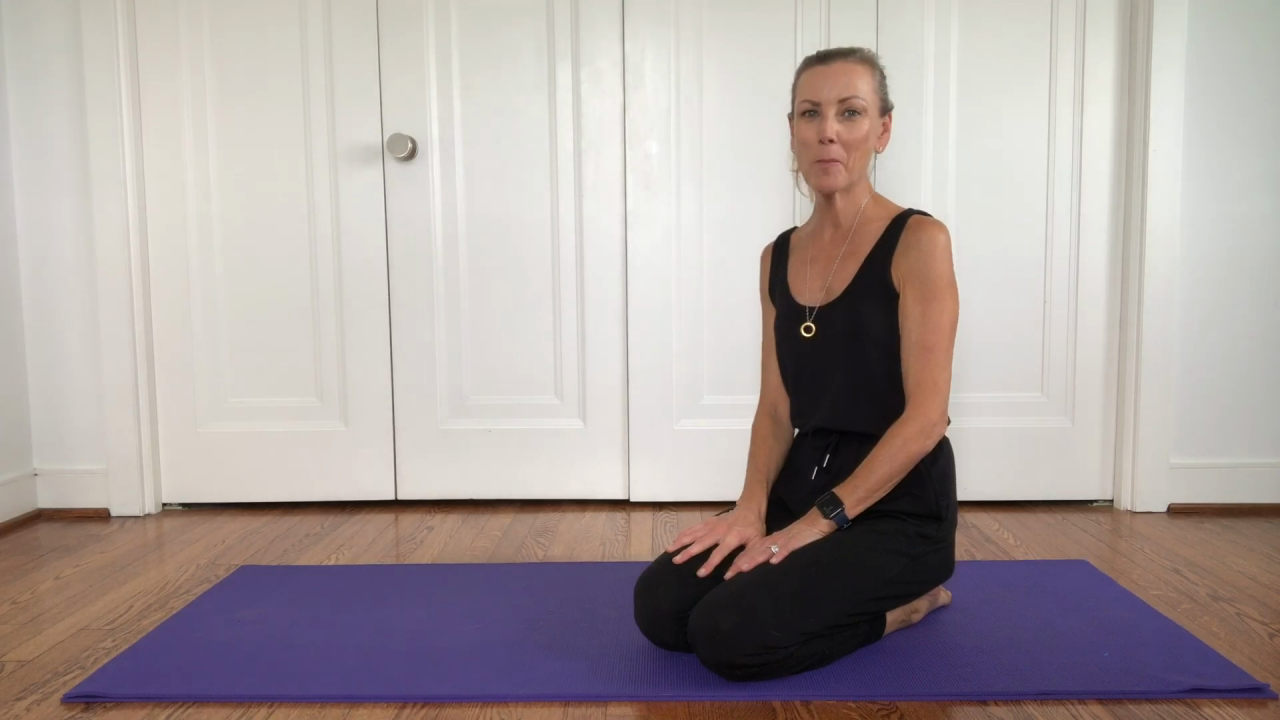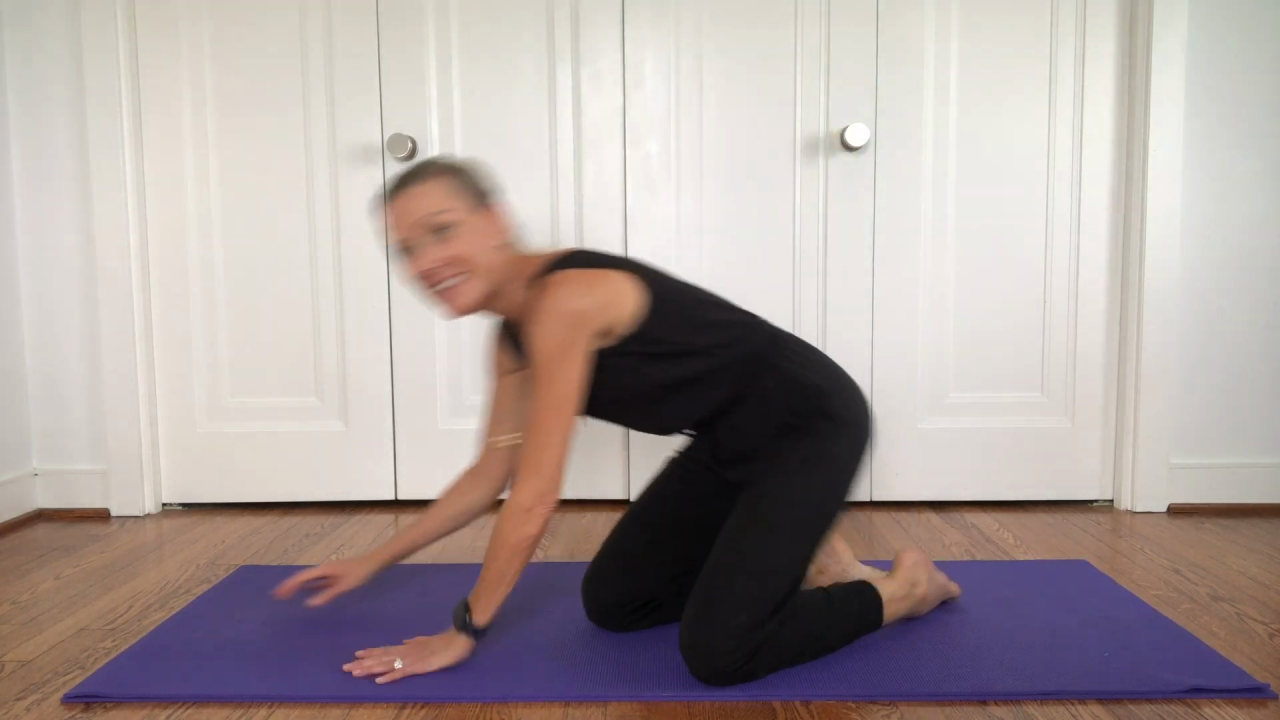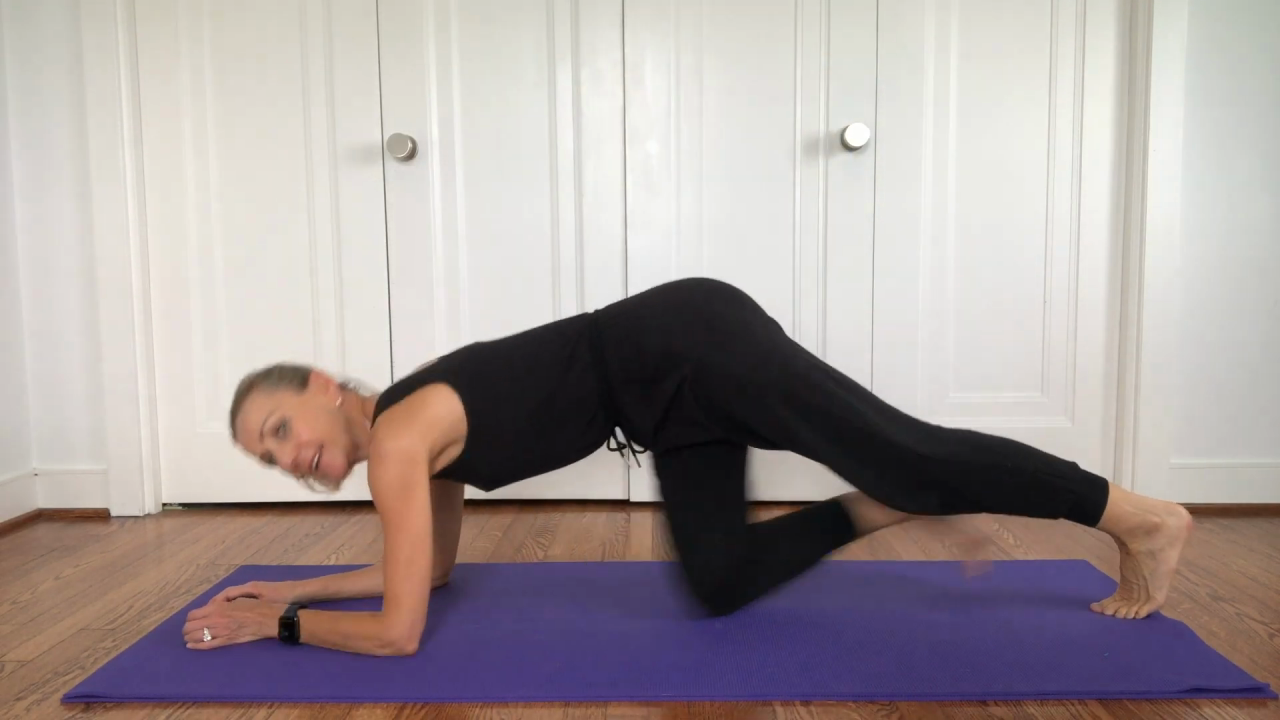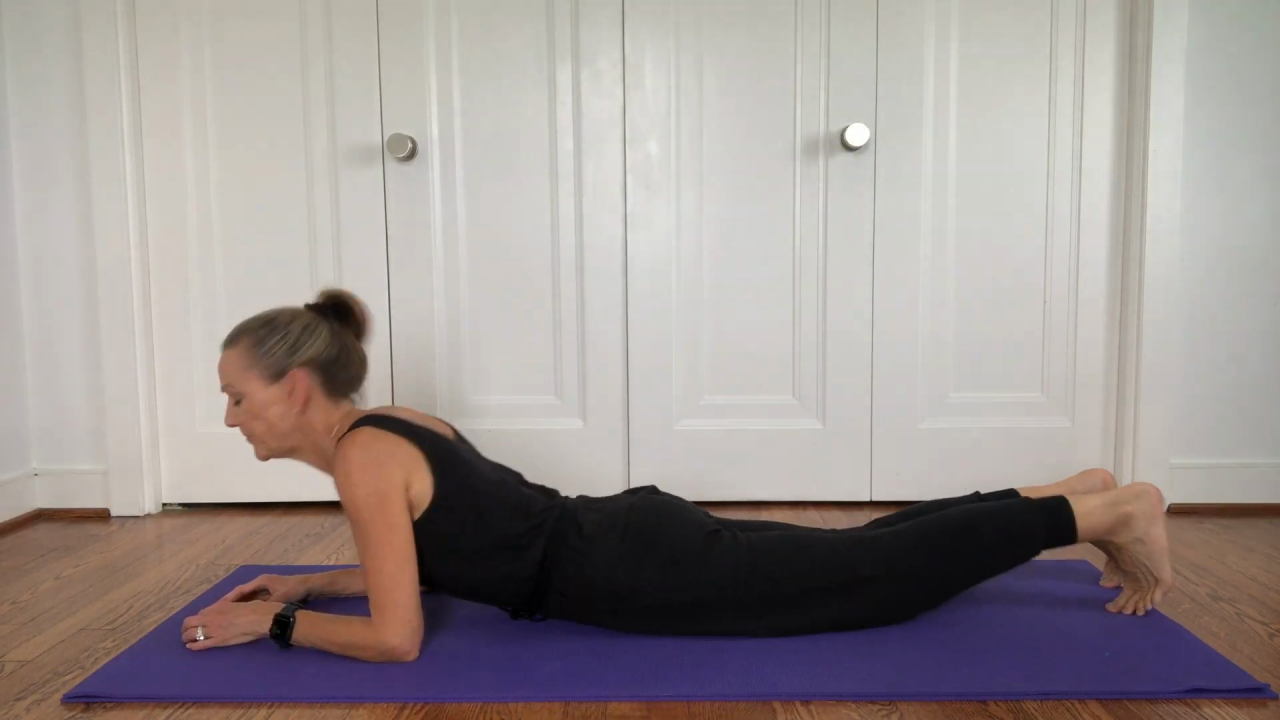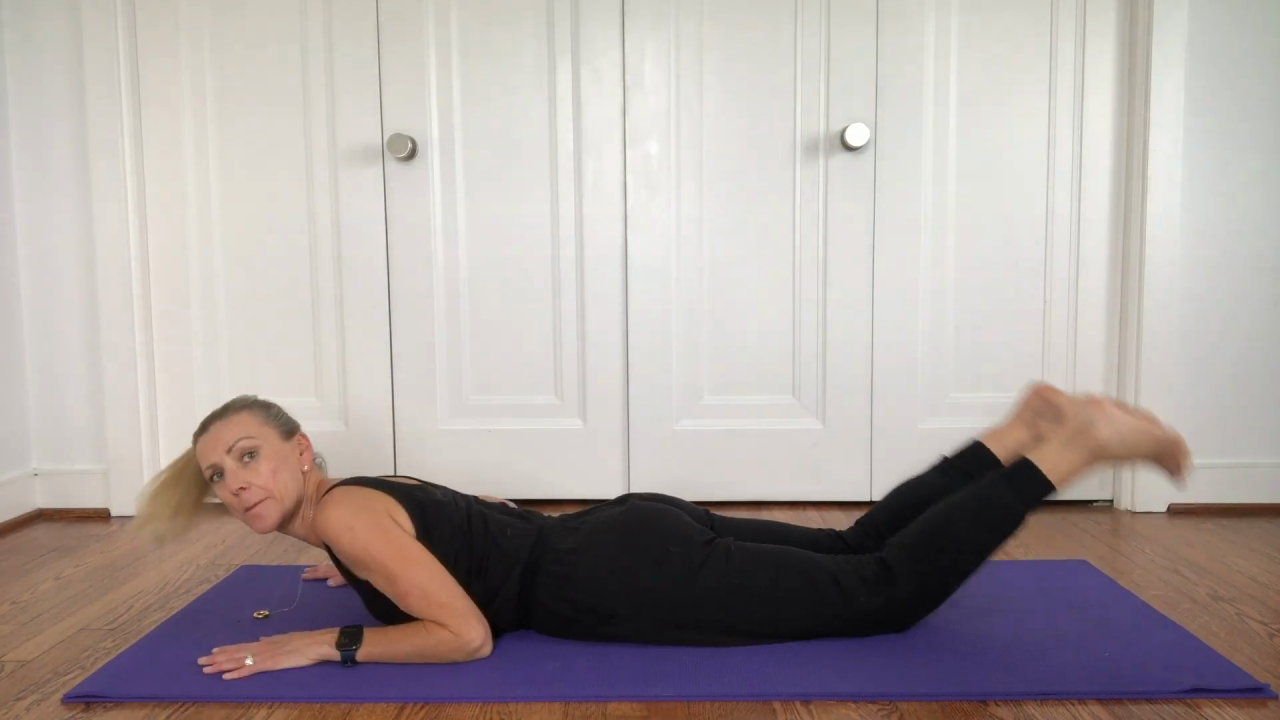
dt=1s
person 1, frame 1
left shoulder: (917, 241)
right shoulder: (778, 257)
left elbow: (925, 417)
right elbow: (776, 408)
left wrist: (821, 522)
right wrist: (752, 507)
left hip: (895, 506)
right hip: (803, 485)
left knee: (728, 635)
right knee: (660, 608)
left ankle: (902, 600)
right ankle: (860, 591)
person 1, frame 2
left shoulder: (563, 298)
right shoulder: (516, 336)
left elbow: (534, 500)
right elbow: (490, 475)
left wrist: (464, 631)
right wrist: (372, 562)
left hip: (807, 425)
right hip: (728, 439)
left knee: (716, 650)
right knee: (609, 601)
left ankle: (896, 590)
right ankle: (798, 556)
person 1, frame 3
left shoulder: (395, 435)
right shoulder: (414, 433)
left elbow: (398, 629)
right elbow: (430, 570)
left wrist: (278, 625)
right wrist: (297, 587)
left hip: (690, 349)
right hip: (673, 376)
left knee: (901, 454)
right knee: (717, 582)
left ankle: (1138, 516)
right ankle: (886, 507)
person 1, frame 4
left shoulder: (361, 457)
right shoulder: (387, 424)
left elbow: (397, 637)
right elbow: (427, 559)
left wrist: (274, 626)
right wrist: (301, 583)
left hip: (634, 578)
right hip: (638, 536)
left knee: (884, 574)
right knee: (859, 551)
left ankle: (1104, 512)
right ankle: (1065, 495)
person 1, frame 5
left shoulder: (340, 511)
right shoulder: (368, 502)
left elbow: (465, 634)
left wrist: (325, 643)
left hip: (629, 585)
right hip: (633, 540)
left knee: (884, 590)
right knee: (862, 549)
left ankle: (1066, 446)
right ankle: (1024, 433)
